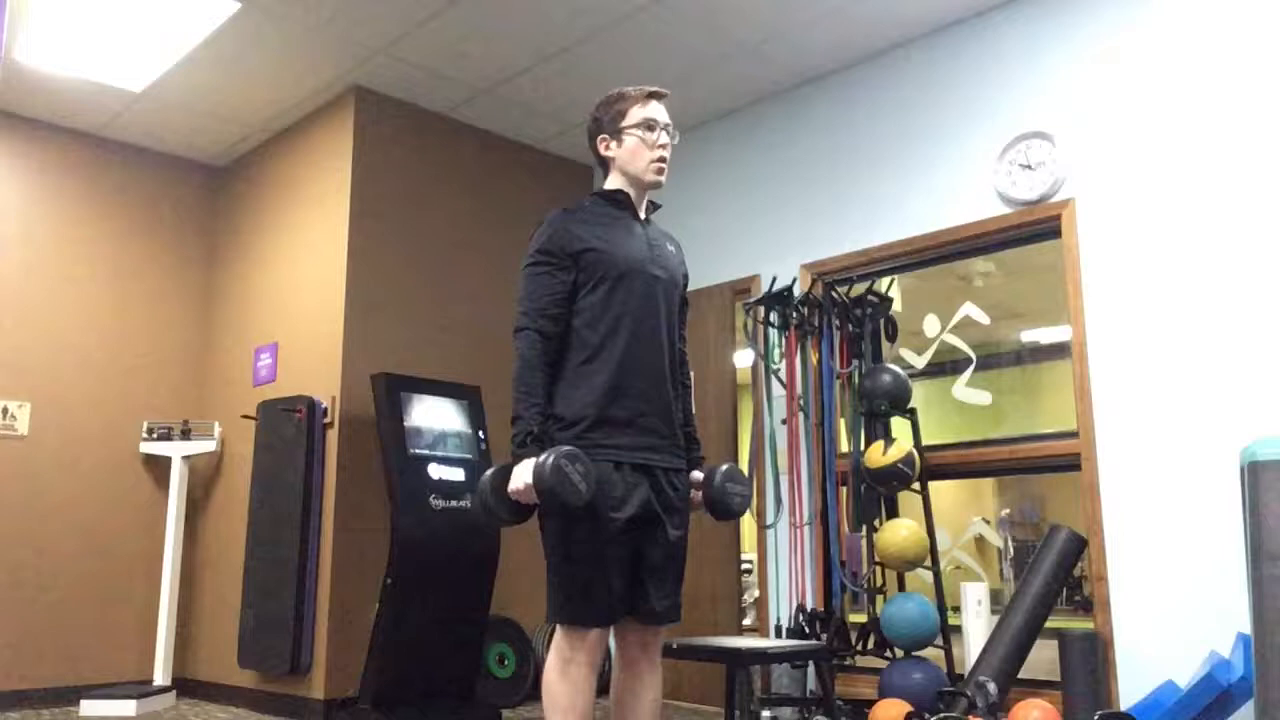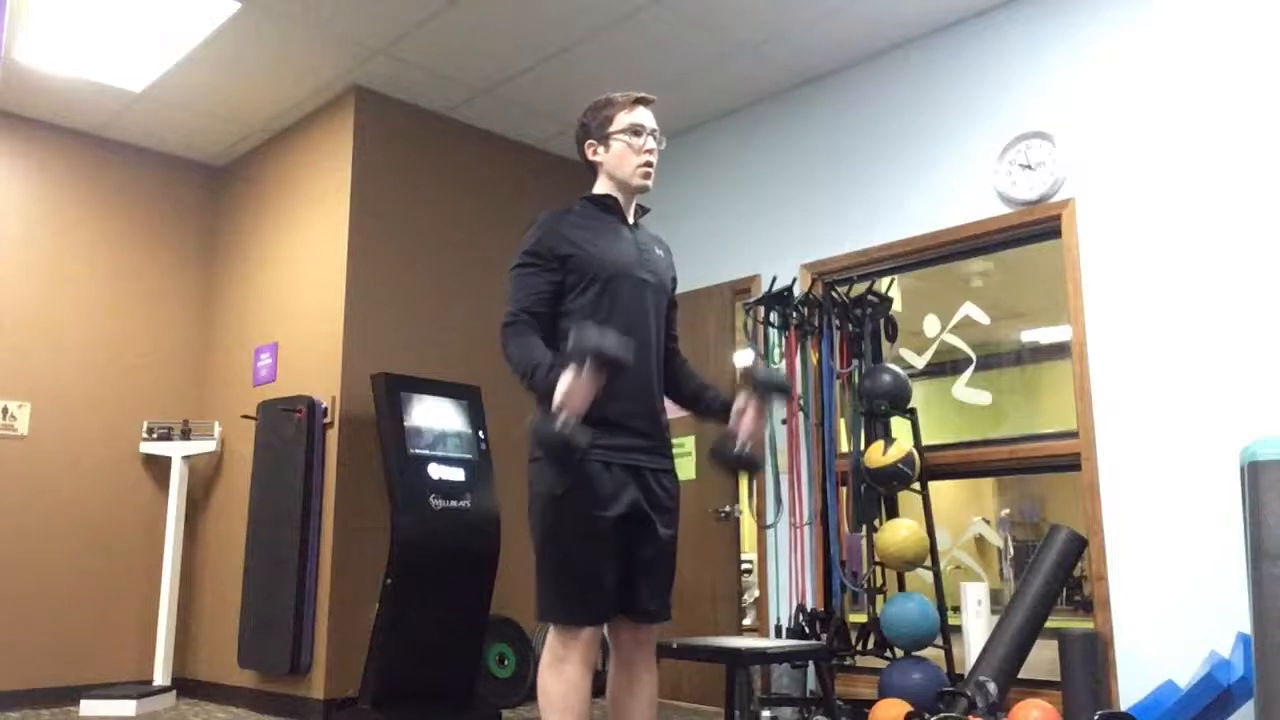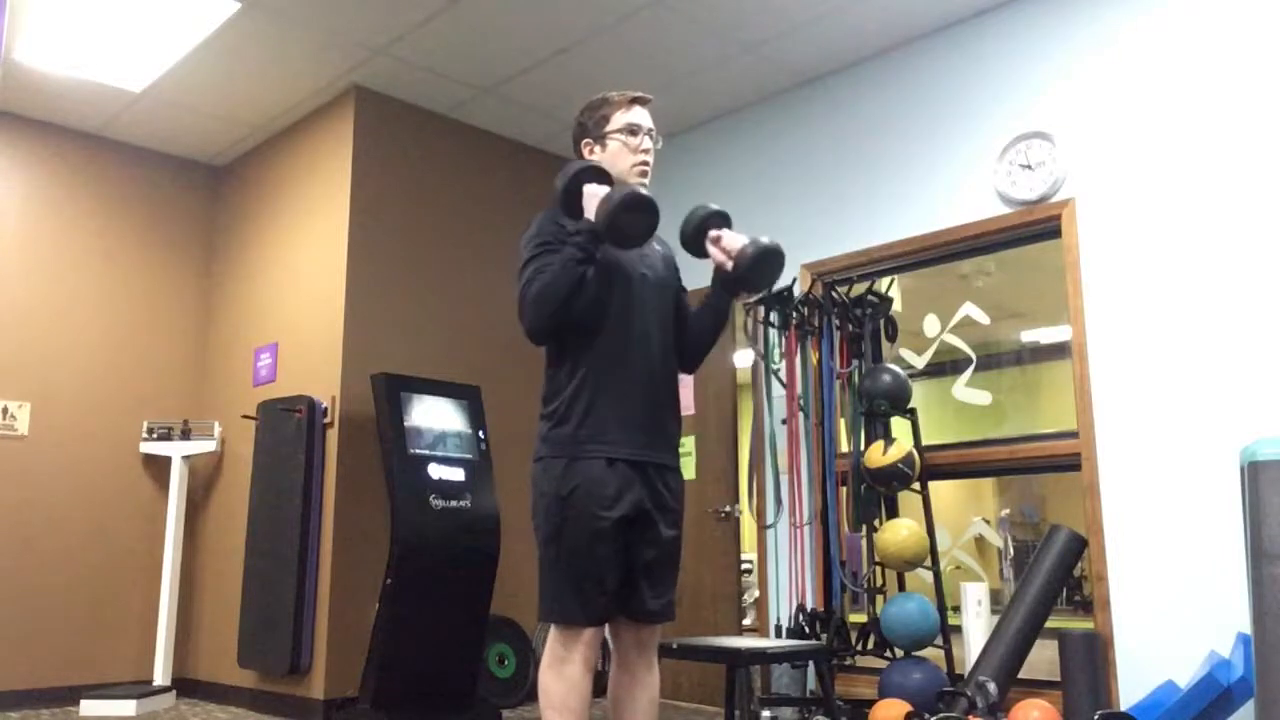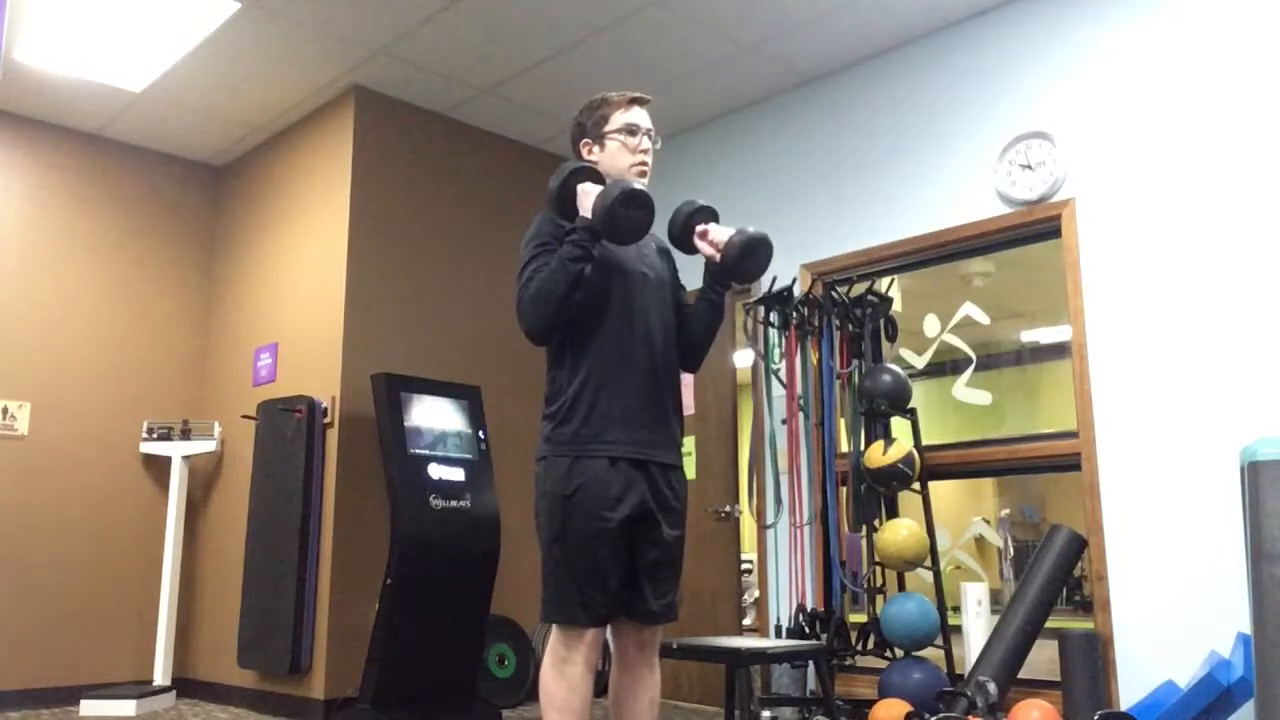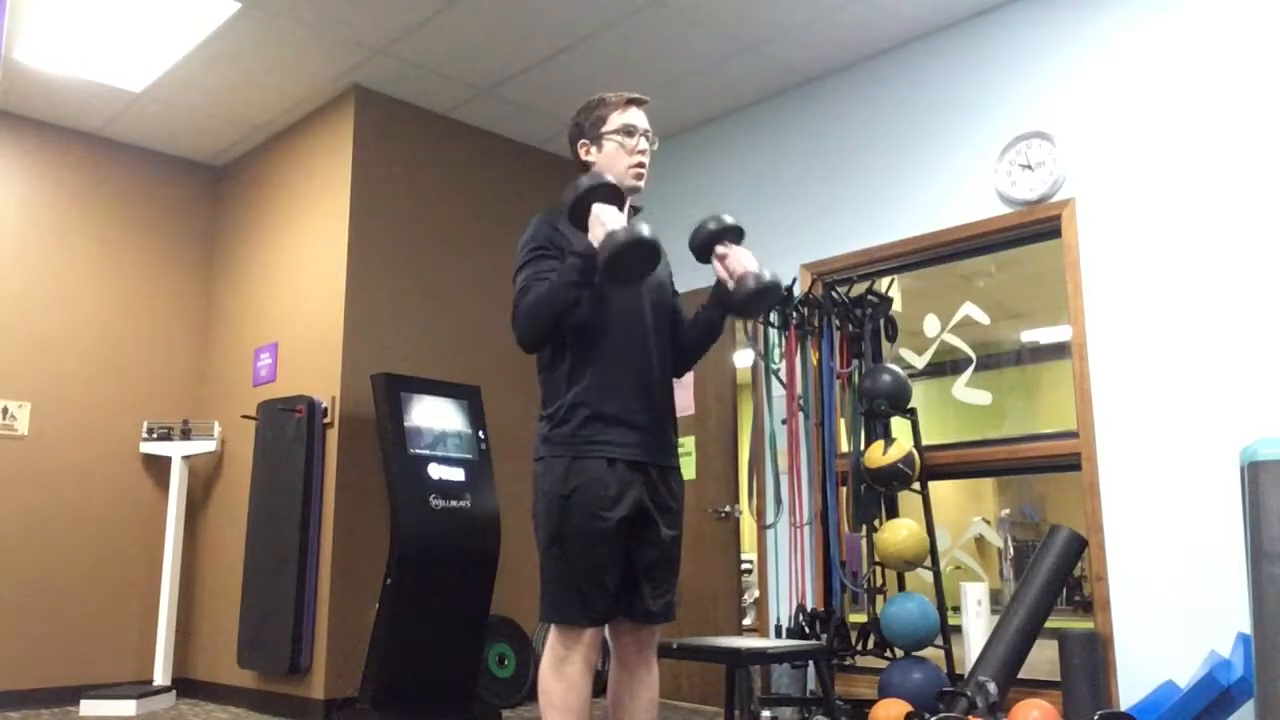
dt=0.5s
person 1, frame 1
left shoulder: (669, 247)
right shoulder: (569, 228)
right elbow: (533, 342)
left wrist: (694, 459)
right wrist: (528, 447)
left hip: (661, 467)
right hip: (590, 462)
left knee: (646, 633)
right knee: (582, 631)
person 1, frame 2
left shoulder: (657, 249)
right shoulder: (558, 231)
right elbow: (518, 330)
left wrist: (722, 407)
right wrist: (553, 377)
left hip: (650, 464)
right hip: (580, 459)
left knee: (640, 632)
right knee: (575, 628)
person 1, frame 3
left shoulder: (659, 249)
right shoulder: (560, 225)
left elbow: (687, 352)
right elbow: (537, 318)
left wrist: (725, 280)
right wrist: (589, 234)
left hip: (654, 461)
right hip: (582, 458)
left knee: (641, 632)
right knee: (576, 630)
person 1, frame 4
left shoulder: (656, 247)
right shoulder: (559, 226)
left elbow: (689, 352)
right elbow: (536, 318)
left wrist: (717, 274)
right wrist: (586, 232)
left hip: (658, 461)
right hip: (585, 457)
left knee: (643, 634)
right knee: (578, 631)
person 1, frame 5
right shoulder: (556, 228)
right elbow: (528, 325)
left wrist: (722, 296)
right wrist: (589, 253)
left hip: (653, 461)
right hip: (582, 457)
left knee: (641, 632)
right knee: (576, 630)
